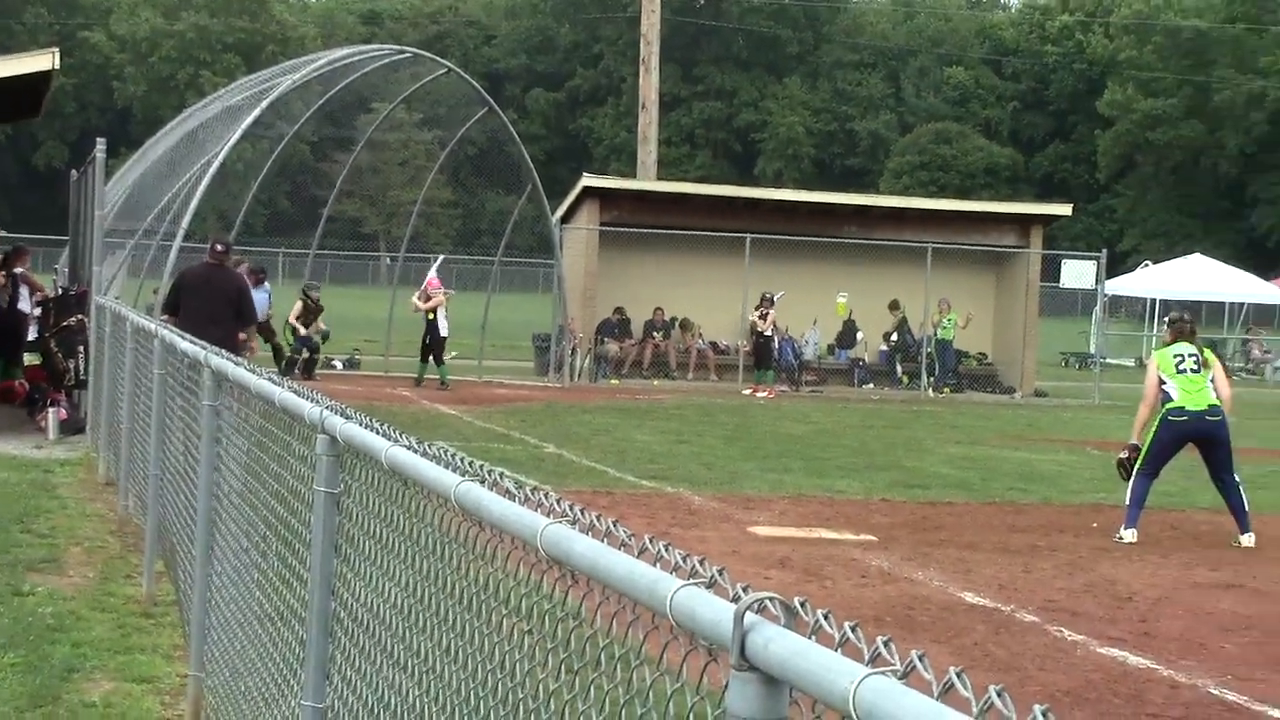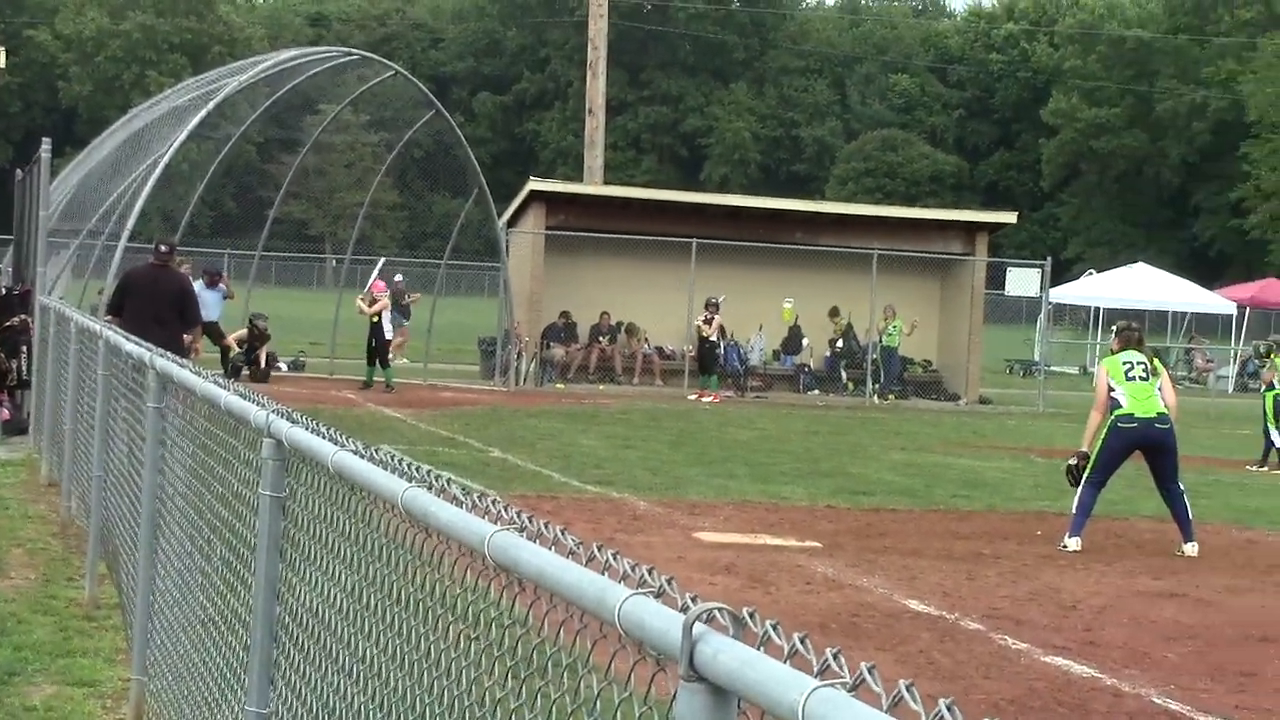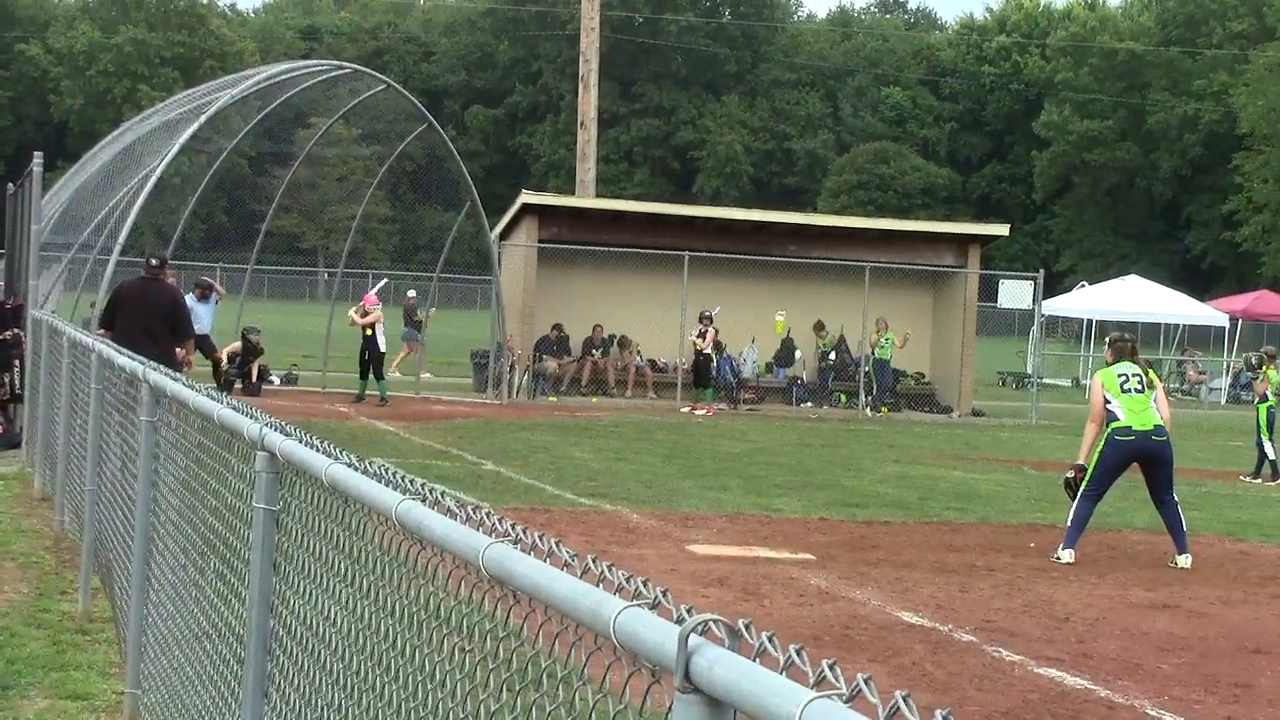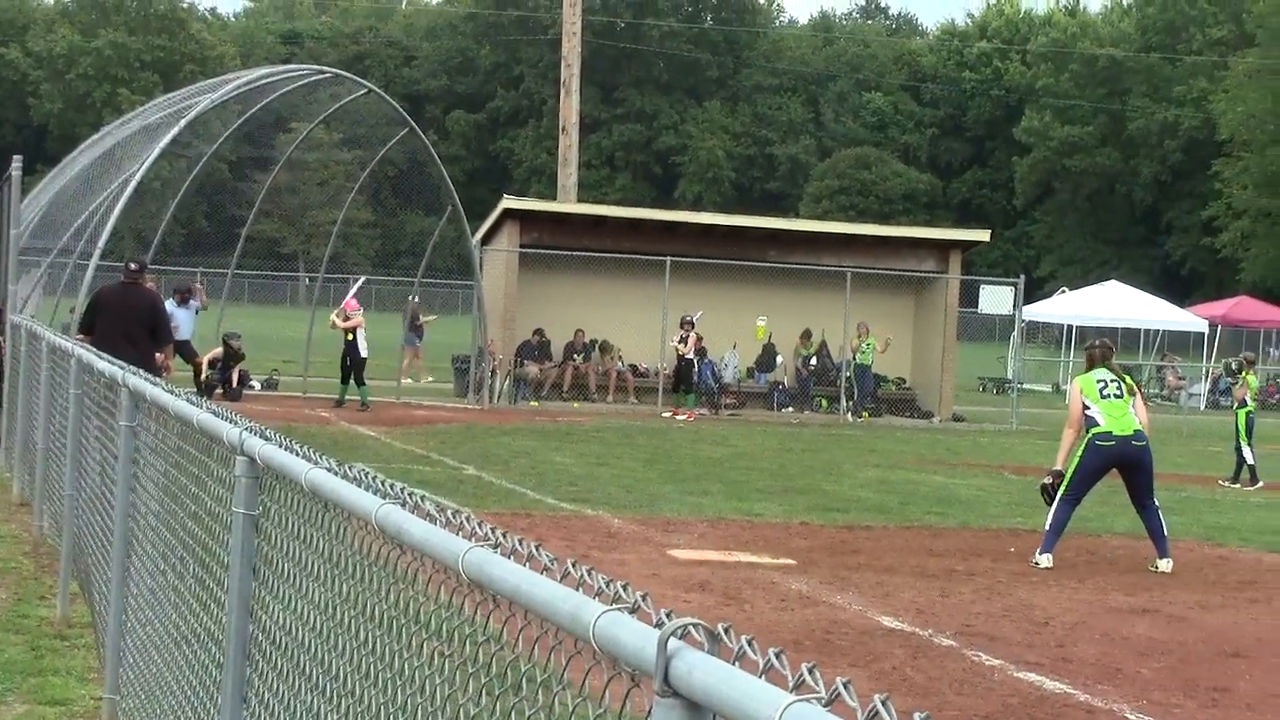
dt=0.4s
person 1, frame 1
left shoulder: (1158, 356)
right shoulder: (1208, 355)
left elbow: (1148, 403)
right elbow: (1226, 395)
left wrist: (1134, 441)
right wrist: (1216, 425)
left hip: (1176, 419)
right hip: (1212, 418)
left knee: (1144, 472)
right knee: (1226, 477)
left ankle: (1128, 529)
right ankle: (1246, 534)
person 1, frame 2
left shoulder: (1107, 364)
right shoulder: (1155, 363)
left elbow: (1099, 410)
right elbow: (1172, 403)
left wrist: (1084, 448)
right wrist: (1162, 435)
left hip: (1125, 425)
right hip: (1160, 426)
left knee: (1092, 481)
right knee: (1171, 485)
left ankle: (1073, 537)
right ankle: (1189, 543)
person 1, frame 3
left shoulder: (1102, 376)
right shoulder: (1149, 374)
left elbow: (1095, 422)
right elbow: (1166, 416)
left wrist: (1081, 460)
right wrist: (1156, 446)
left hip: (1122, 438)
right hip: (1156, 438)
left knee: (1090, 493)
right knee: (1165, 497)
left ankle: (1067, 549)
right ankle: (1183, 554)
person 1, frame 4
left shoulder: (1080, 382)
right shoulder: (1126, 380)
left elbow: (1073, 428)
right elbow: (1144, 421)
left wrist: (1058, 466)
right wrist: (1135, 452)
left hip: (1101, 443)
right hip: (1136, 443)
left knee: (1067, 497)
right knee: (1146, 502)
left ankle: (1045, 554)
right ankle: (1164, 559)
